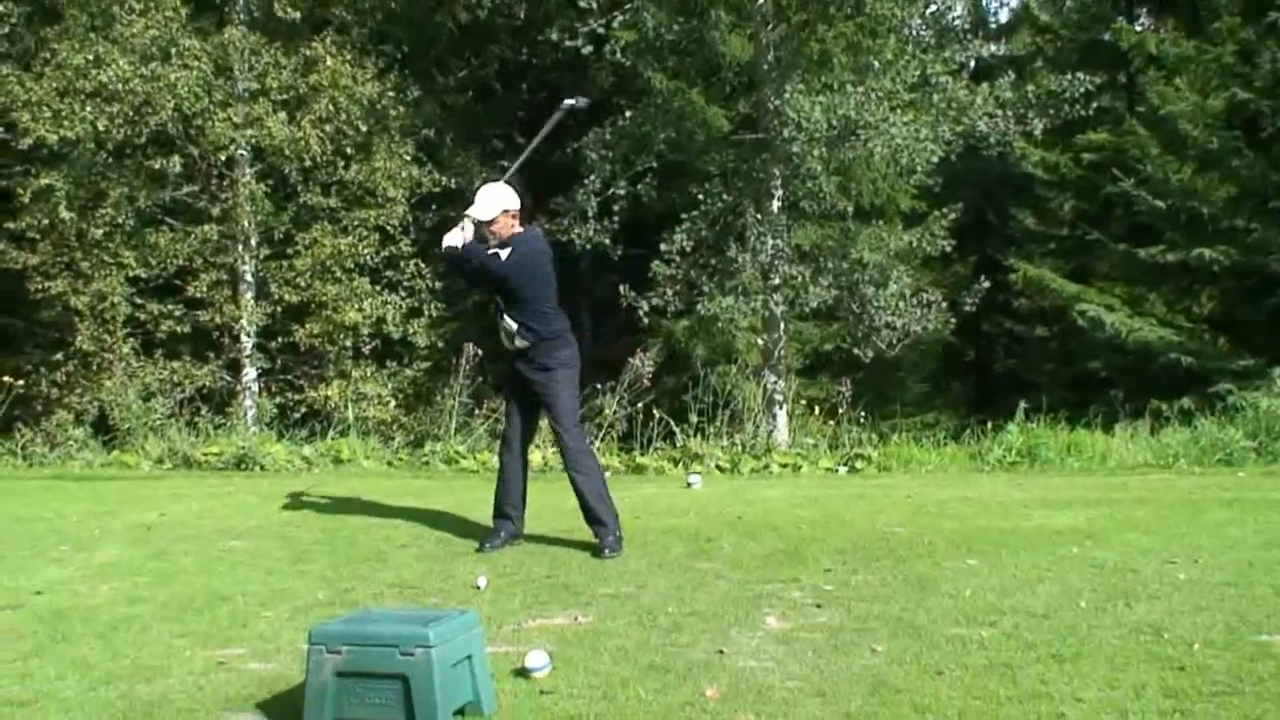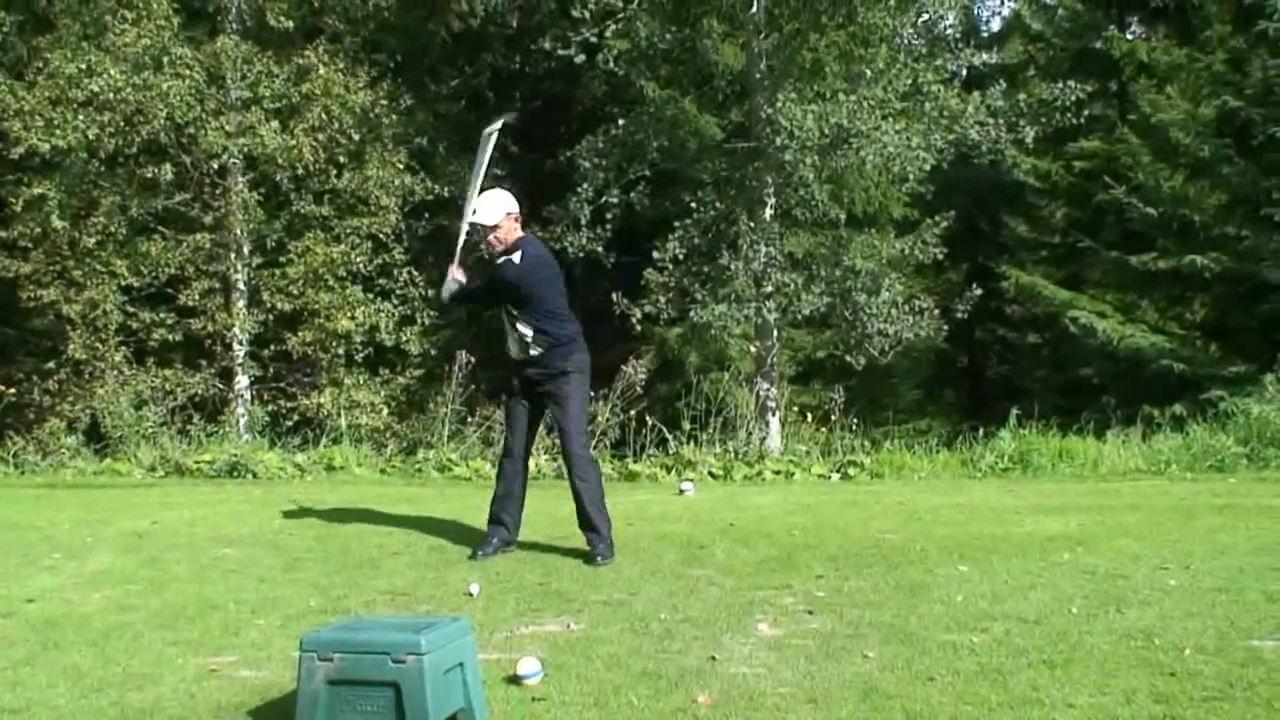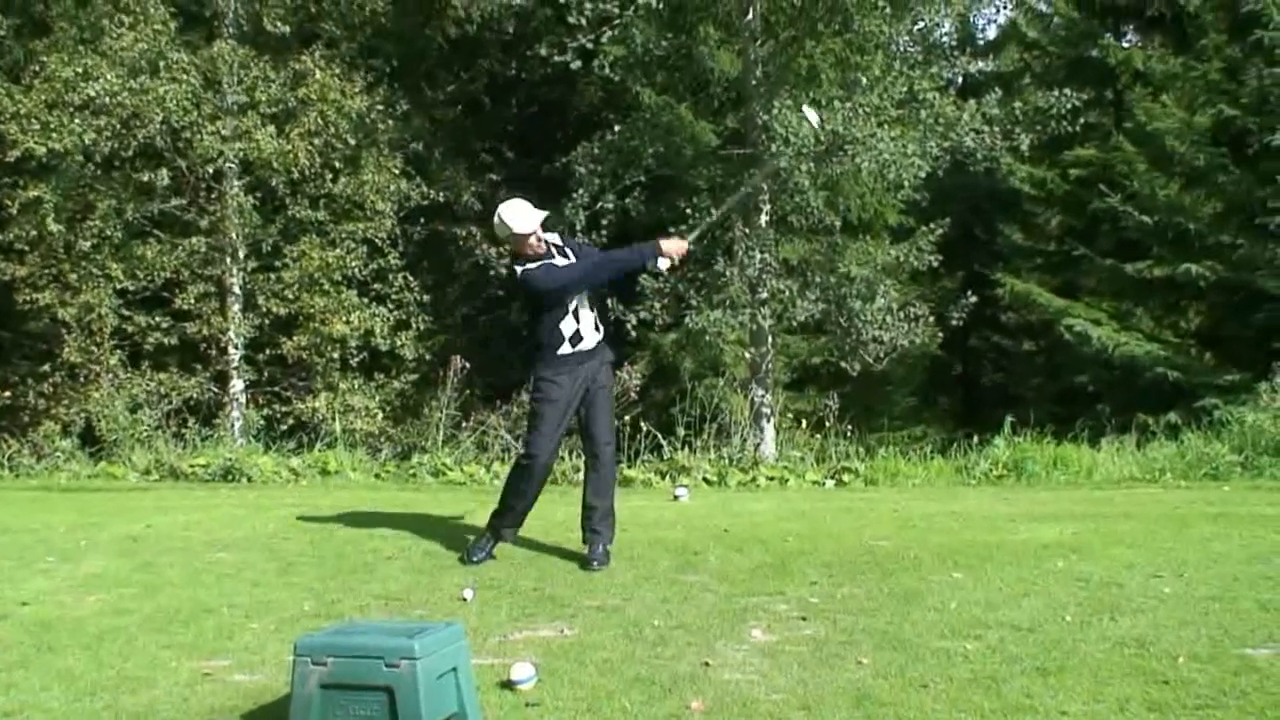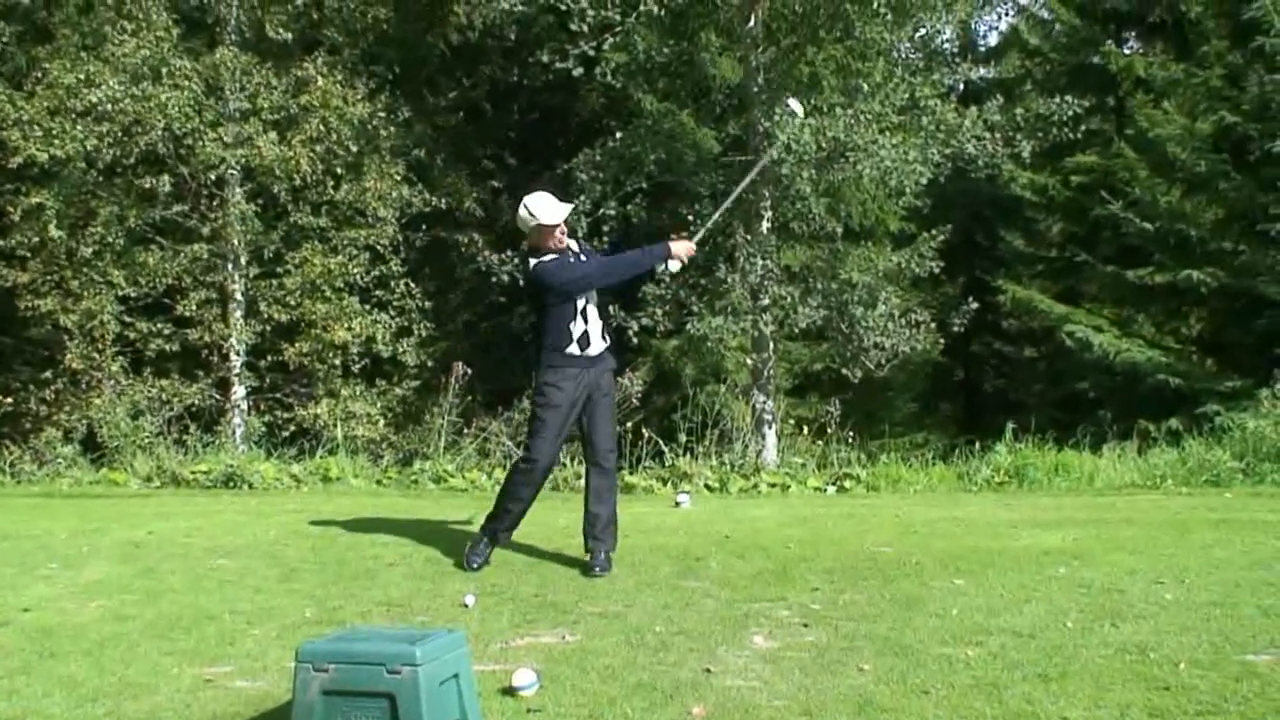
dt=0.4s
person 1, frame 1
left shoulder: (508, 262)
right shoulder: (529, 240)
left elbow: (474, 268)
right elbow: (482, 262)
left wrist: (455, 245)
right wrist: (466, 242)
left hip: (552, 359)
right hip: (523, 359)
left knee: (572, 442)
right knee: (512, 443)
left ankle: (607, 529)
right ankle: (508, 523)
person 1, frame 2
left shoulder: (519, 267)
right shoulder: (523, 252)
left elbow: (483, 295)
left wrist: (455, 289)
right wrist: (461, 285)
left hip: (563, 365)
right hip: (528, 367)
left knee: (575, 450)
right knee: (514, 451)
left ankle: (599, 537)
right ankle: (502, 530)
person 1, frame 3
left shoulder: (558, 243)
right shoulder: (529, 276)
left elbow: (599, 261)
right elbow: (594, 270)
left wrist: (651, 252)
right wrist: (653, 249)
left hip: (595, 359)
right hip: (557, 370)
left knee: (601, 450)
right knee: (538, 453)
left ankle: (598, 539)
right ankle: (497, 531)
person 1, frame 4
left shoulder: (570, 248)
right shoulder: (544, 270)
left elbow: (612, 267)
right elbow: (606, 272)
left wrist: (662, 253)
right wrist: (664, 250)
left hip: (598, 366)
right hip: (561, 373)
left knee: (603, 456)
right knee: (538, 457)
left ankle: (599, 547)
right ankle: (491, 533)
